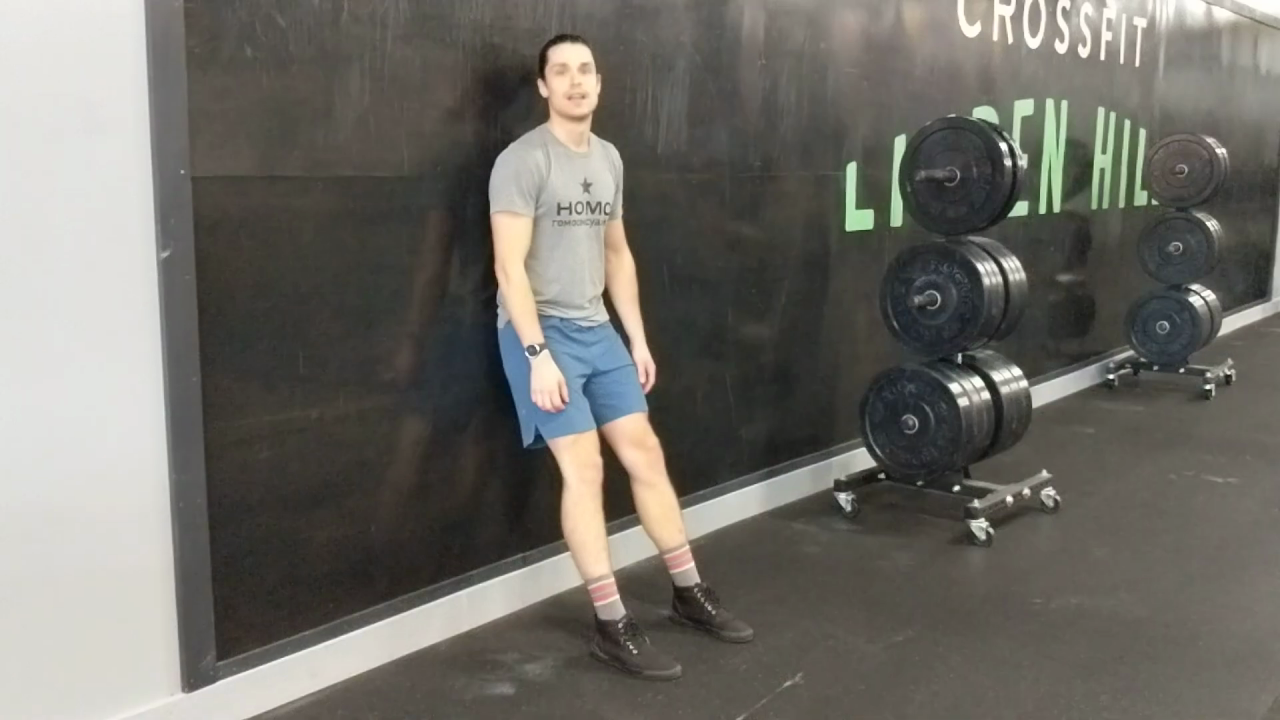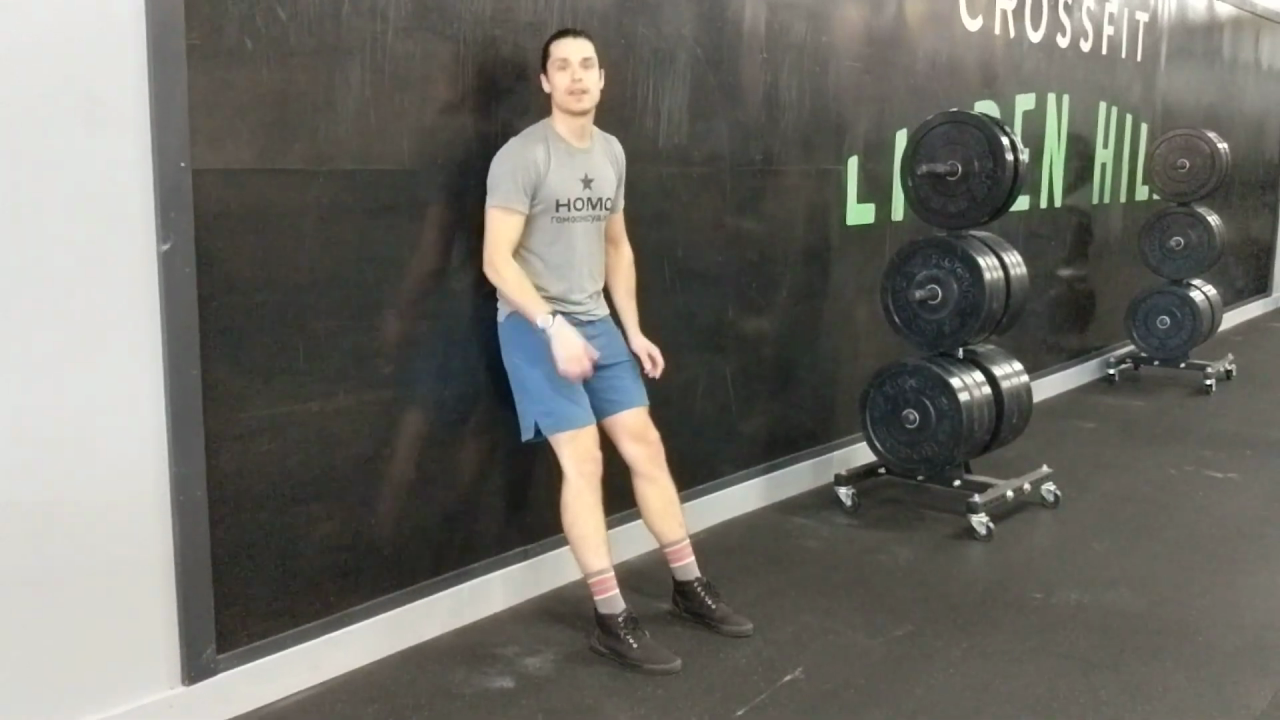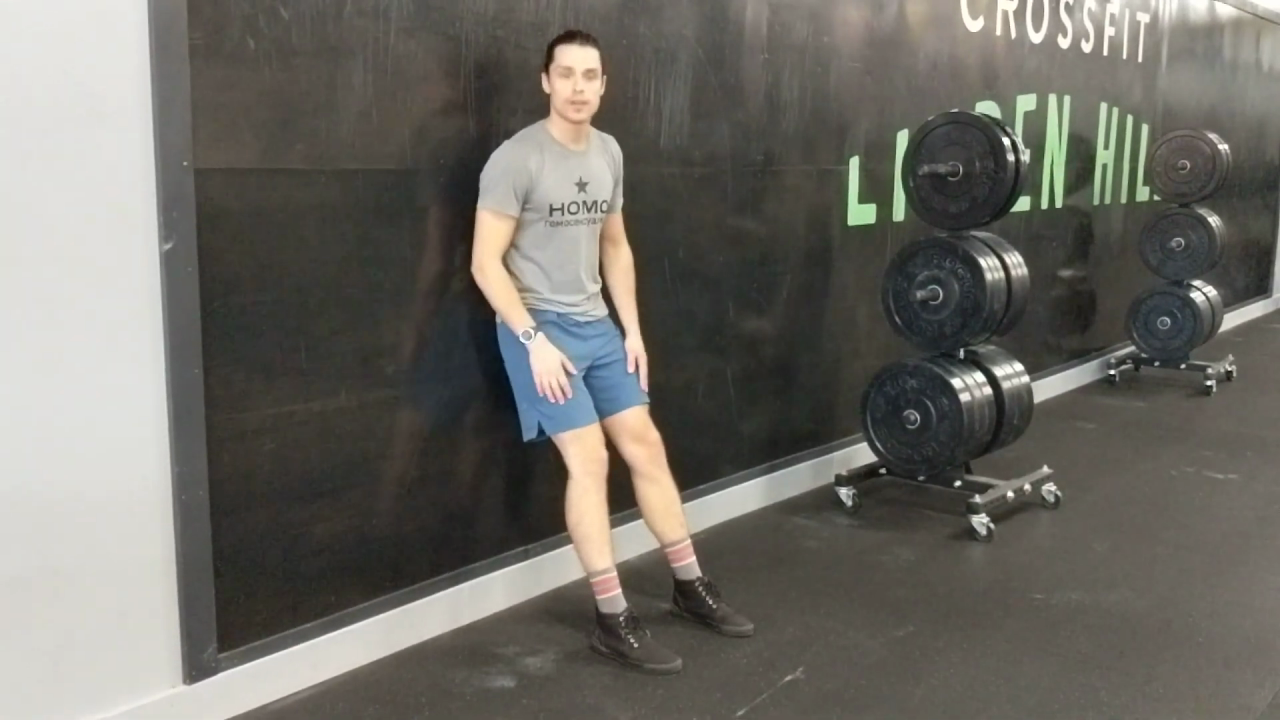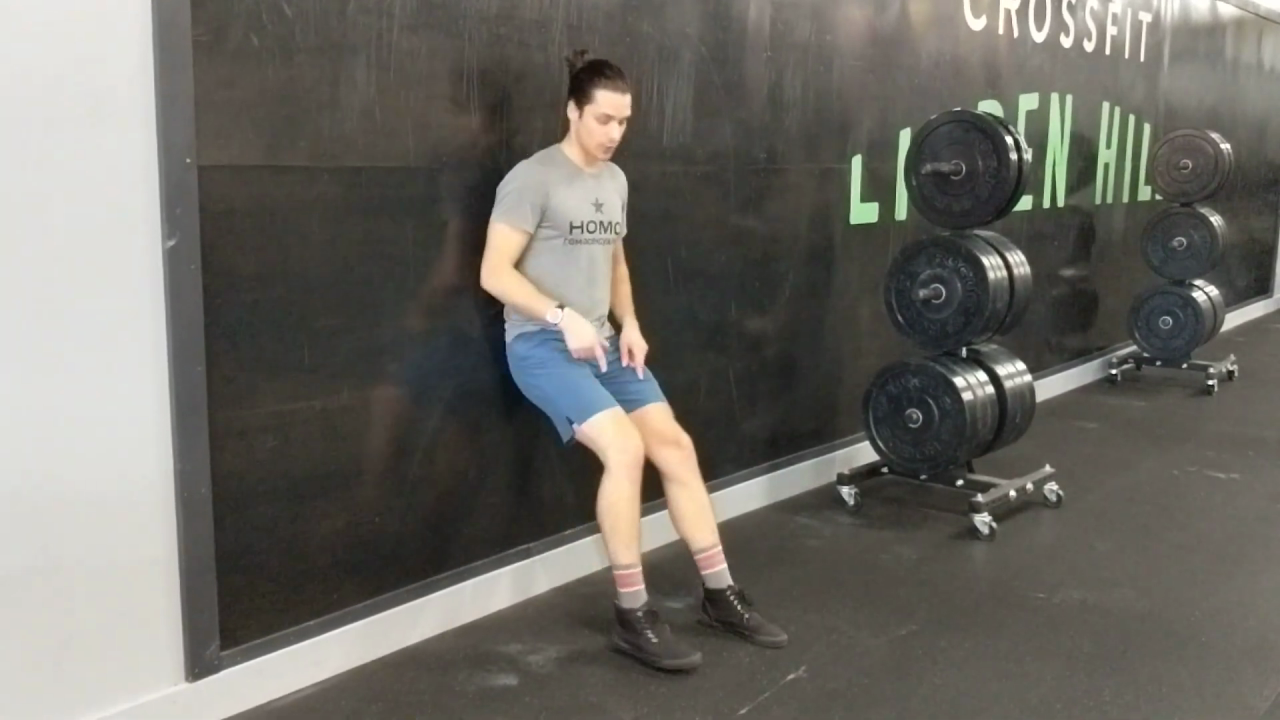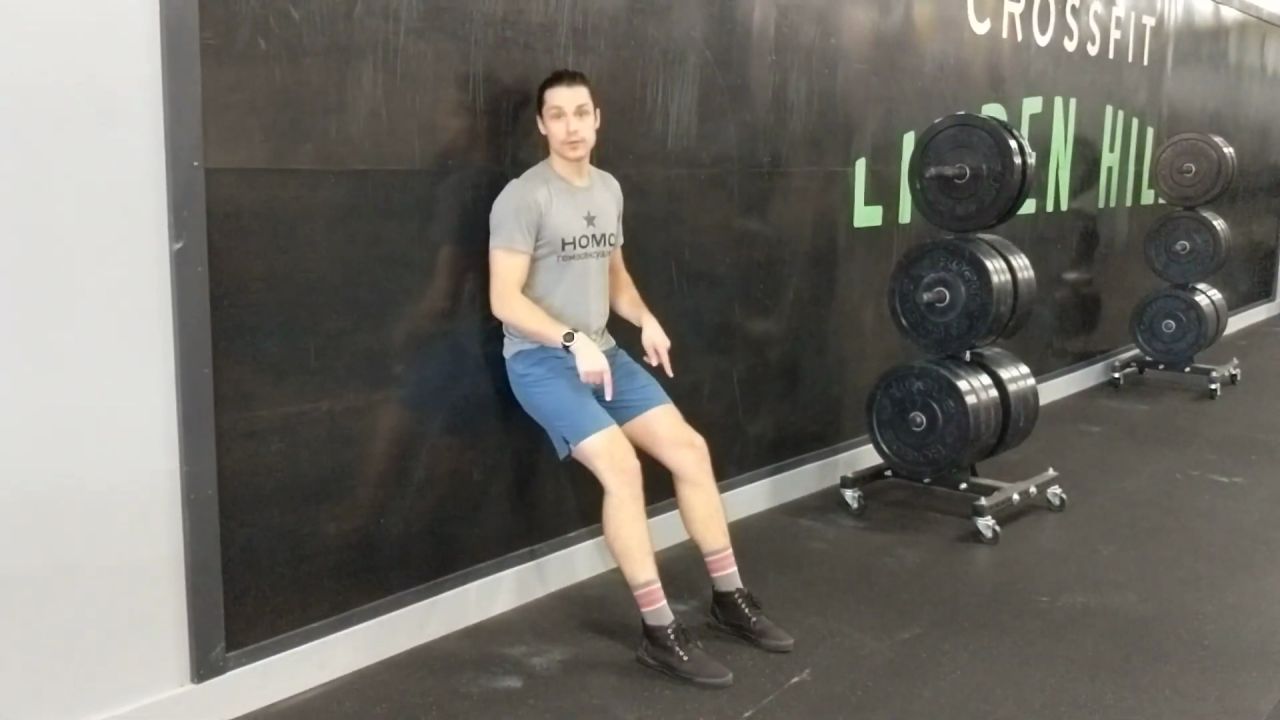
dt=1s
person 1, frame 1
left shoulder: (609, 158)
right shoulder: (523, 160)
right elbow: (510, 266)
left wrist: (639, 339)
right wrist: (539, 354)
left hip: (596, 329)
right hip: (541, 331)
left knee: (645, 452)
right knee: (584, 468)
left ankle: (690, 593)
right ankle: (612, 627)
person 1, frame 2
left shoulder: (611, 152)
right shoulder: (523, 156)
right elbow: (497, 260)
left wrist: (634, 331)
right wrist: (554, 326)
left hip: (598, 322)
right hip: (536, 325)
left knee: (646, 447)
right knee: (584, 463)
left ankle: (690, 587)
right ankle: (612, 621)
person 1, frame 3
left shoulder: (608, 153)
right shoulder: (516, 158)
right elbow: (487, 263)
left wrist: (632, 330)
right wrist: (535, 339)
left hip: (597, 326)
right hip: (540, 330)
left knee: (646, 448)
right knee: (589, 461)
left ankle: (690, 586)
right ankle: (613, 620)
person 1, frame 4
left shoulder: (615, 179)
right shoulder: (533, 178)
right elbow: (494, 272)
left wrist: (629, 326)
right wrist: (563, 317)
left hip: (602, 343)
right hip: (541, 344)
left knee: (676, 448)
right knee: (625, 450)
left ankle: (720, 595)
right ankle: (632, 615)
person 1, frame 5
left shoulder: (609, 188)
right shoulder: (523, 197)
right elbow: (505, 299)
left wrist: (645, 319)
right wrist: (572, 341)
left hip: (603, 353)
right hip: (541, 361)
left knee: (689, 448)
right knee: (620, 466)
left ankle: (729, 597)
right ankle: (660, 633)
